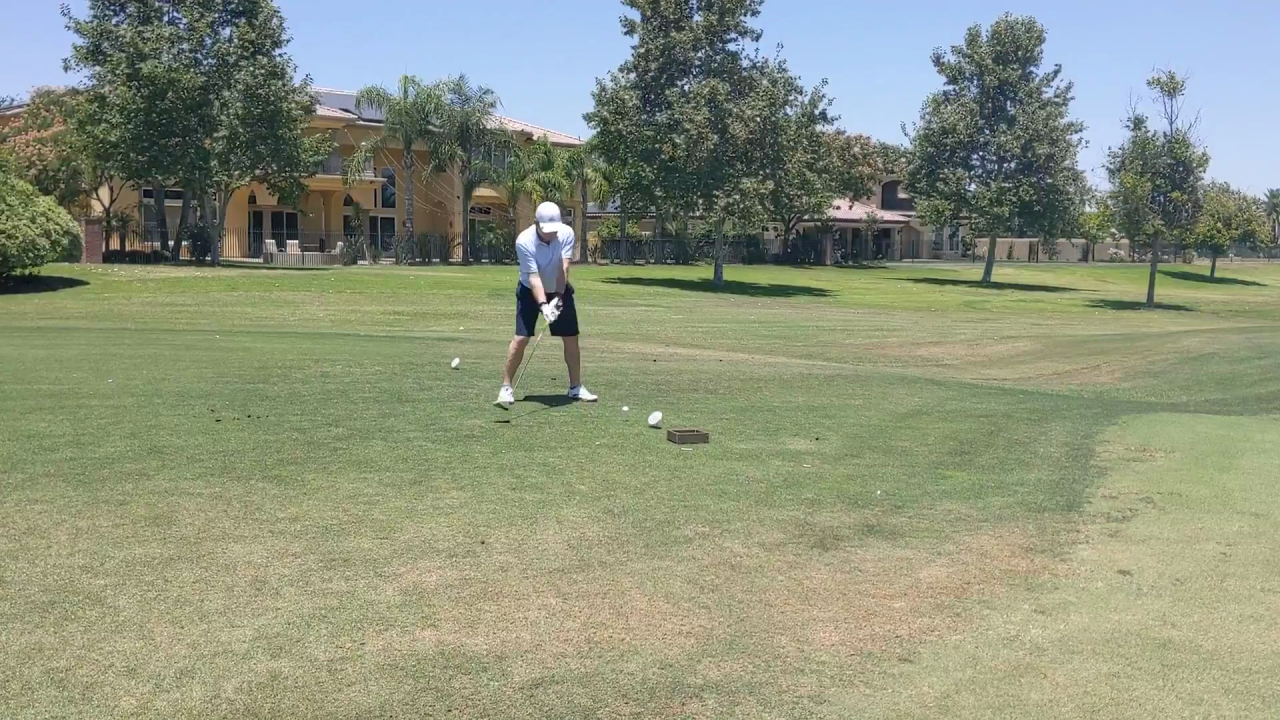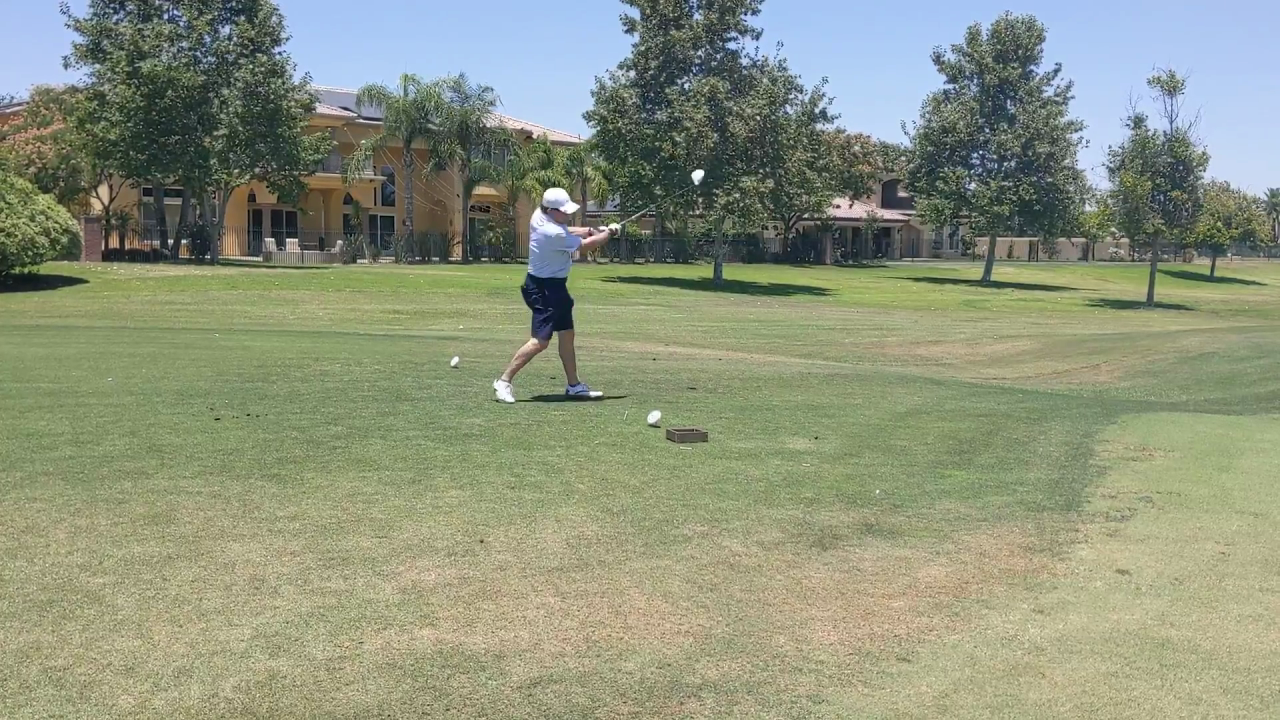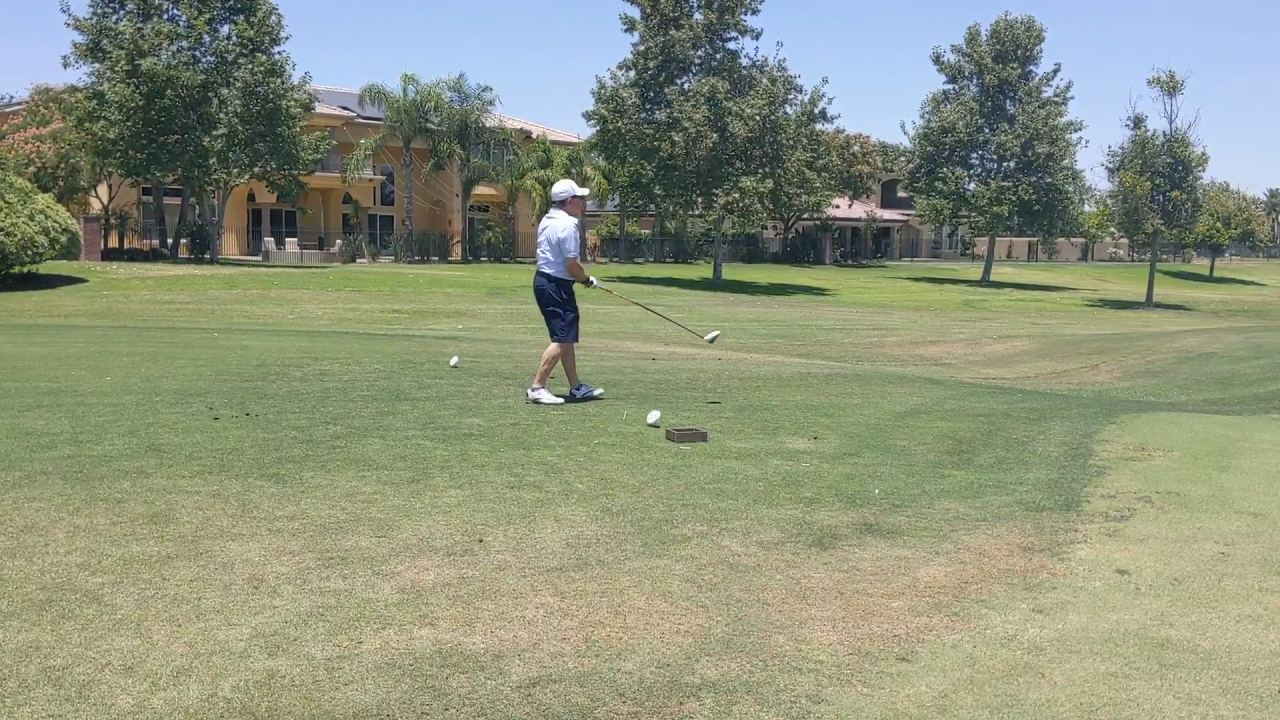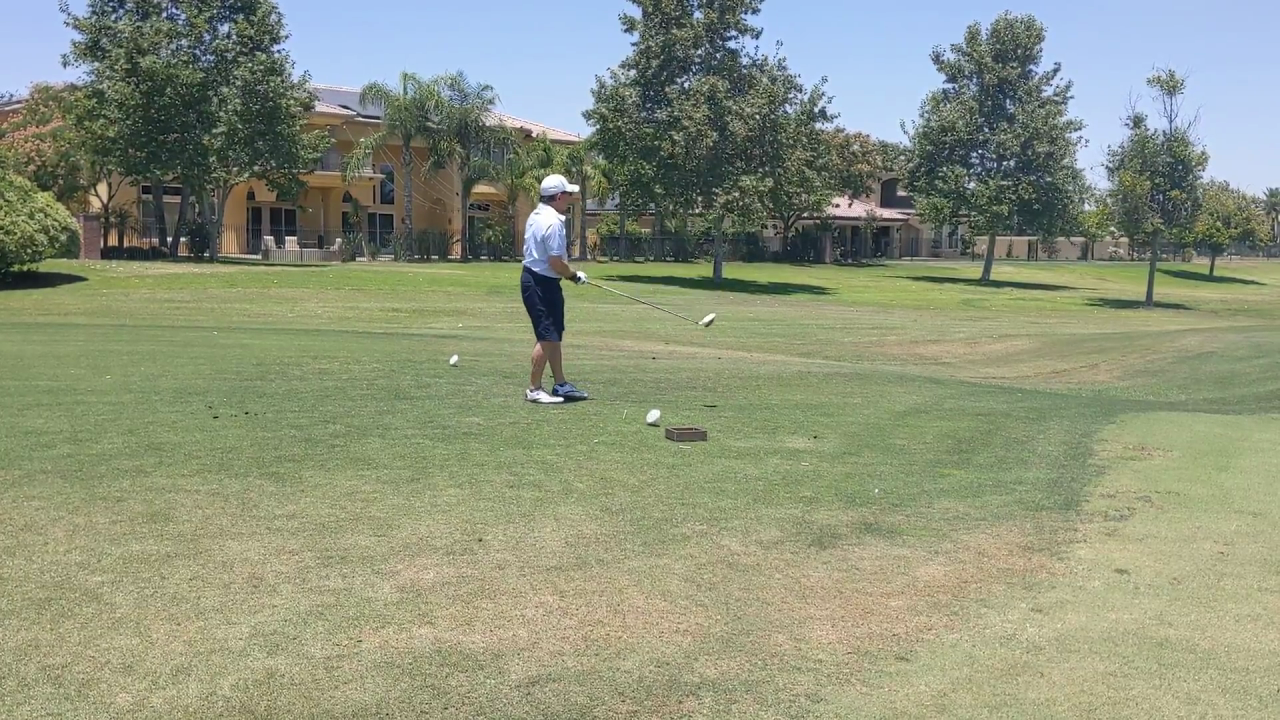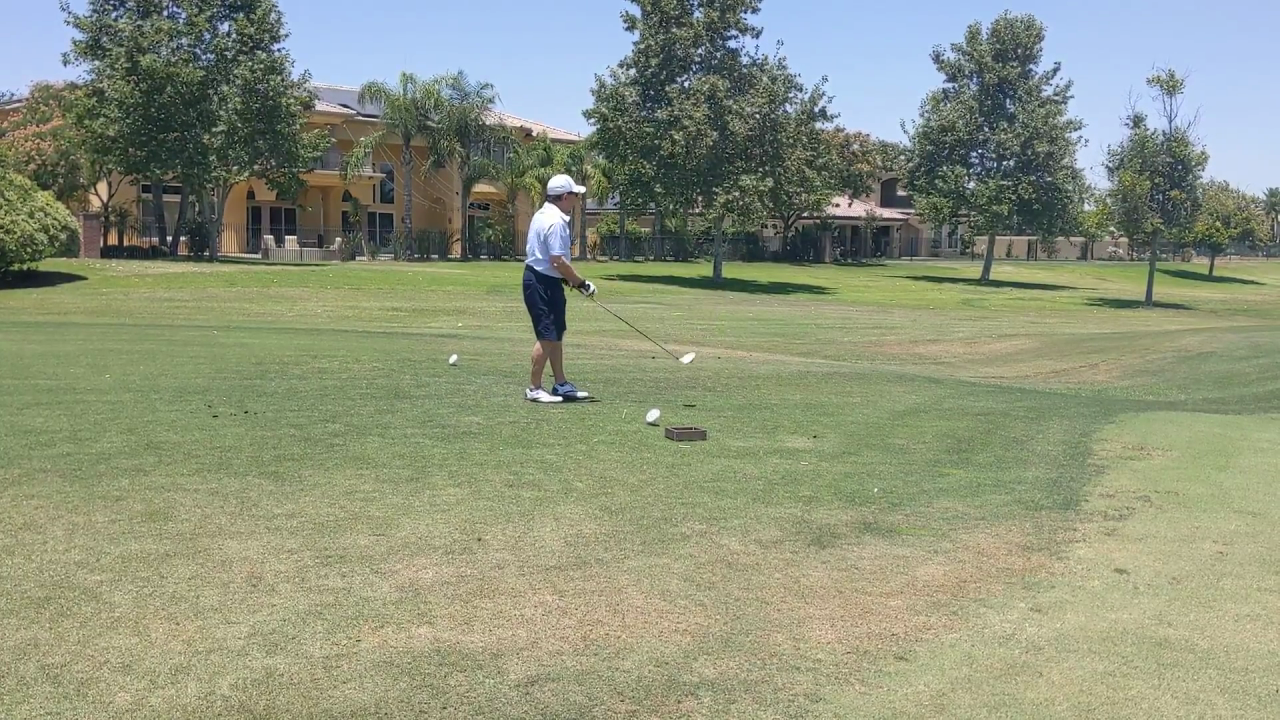
dt=1s
person 1, frame 1
left shoulder: (567, 234)
right shoulder: (524, 241)
left elbow: (563, 268)
right elbow: (533, 276)
left wrist: (558, 298)
right wrist: (543, 304)
left hip: (559, 292)
right hip: (531, 292)
left knee: (572, 338)
right knee: (521, 338)
left ankle: (576, 387)
right ankle: (506, 386)
person 1, frame 2
left shoulder: (540, 217)
right shoulder: (549, 231)
left elbow: (568, 232)
right elbow: (585, 245)
left wrist: (597, 230)
right wrist: (608, 233)
left hip: (551, 287)
right hip: (542, 288)
left knee: (567, 333)
right knee: (541, 339)
left ankle: (574, 385)
right ankle: (504, 381)
person 1, frame 3
left shoulder: (548, 220)
right shoulder: (566, 225)
right elbow: (572, 264)
left wrist: (580, 278)
right wrist: (587, 279)
left hip: (546, 282)
right hip: (555, 286)
left knee: (566, 338)
right knee: (562, 339)
left ankle: (576, 387)
right ankle: (537, 388)
person 1, frame 4
left shoulder: (537, 216)
right shoulder: (552, 222)
right elbow: (555, 262)
left wrist: (569, 273)
right wrist: (575, 275)
left hip: (536, 279)
right hip: (542, 283)
left knee: (554, 335)
right knee: (546, 337)
left ankle: (560, 385)
right ankle: (534, 389)
person 1, frame 5
left shoulder: (544, 214)
right shoulder: (555, 221)
right elbow: (559, 262)
left wrist: (564, 279)
right wrist: (582, 283)
left hip: (543, 280)
right hip: (542, 283)
left knee: (556, 334)
right knee: (546, 336)
left ankle: (560, 385)
right ankle: (534, 388)
